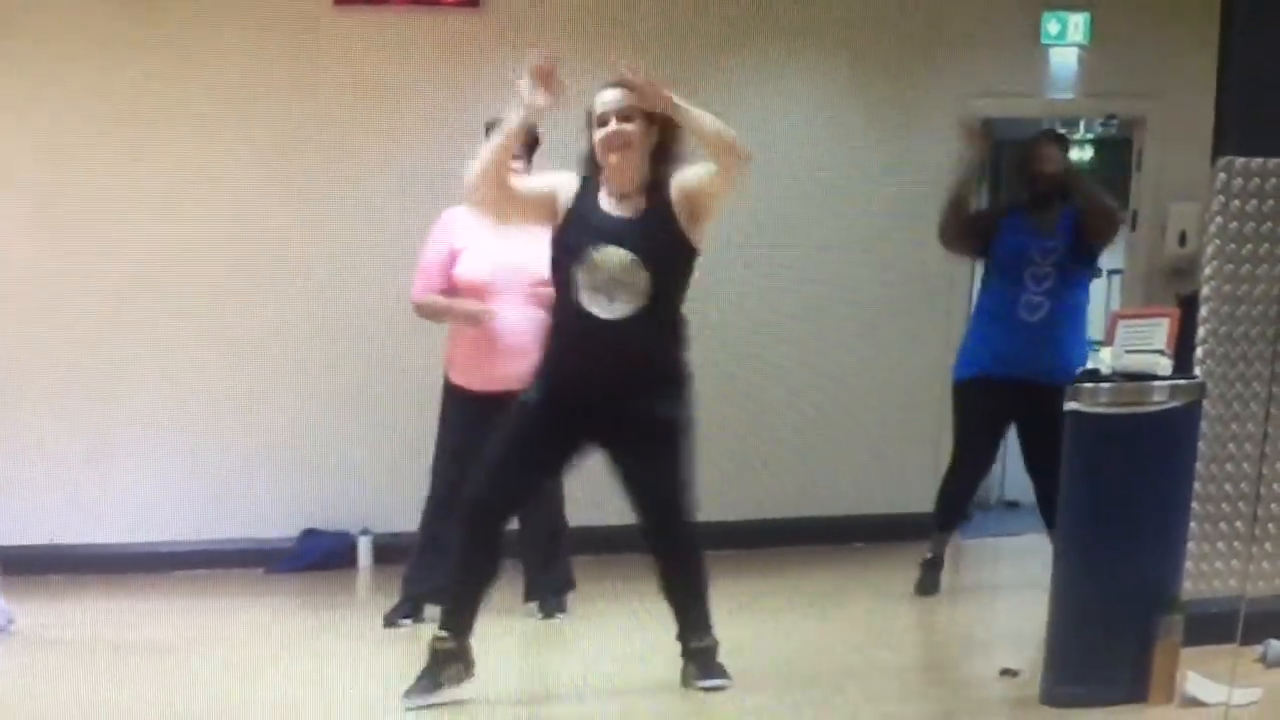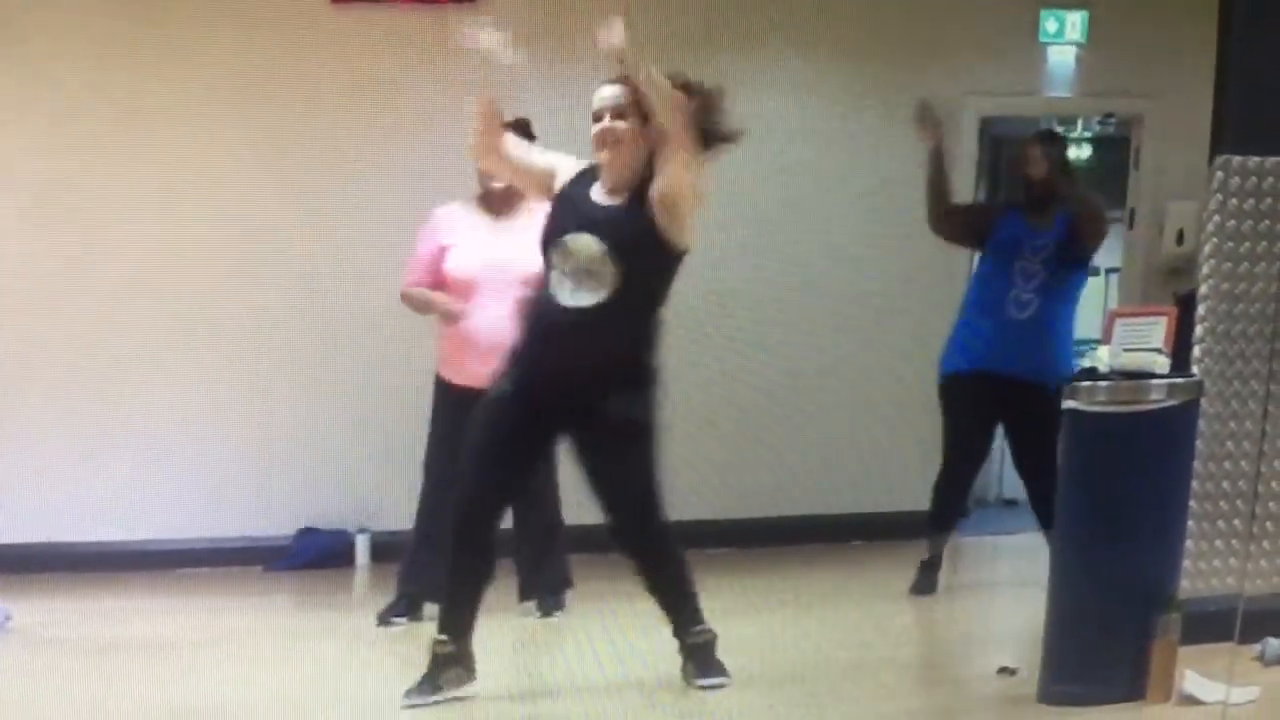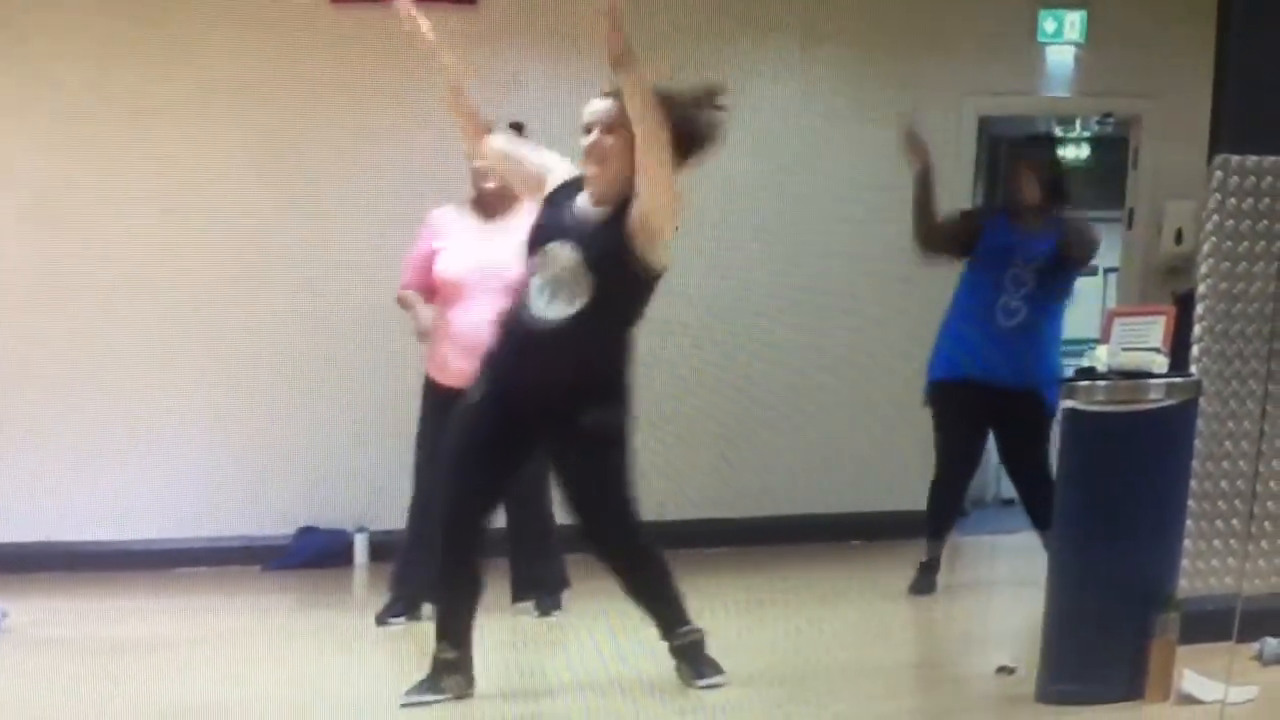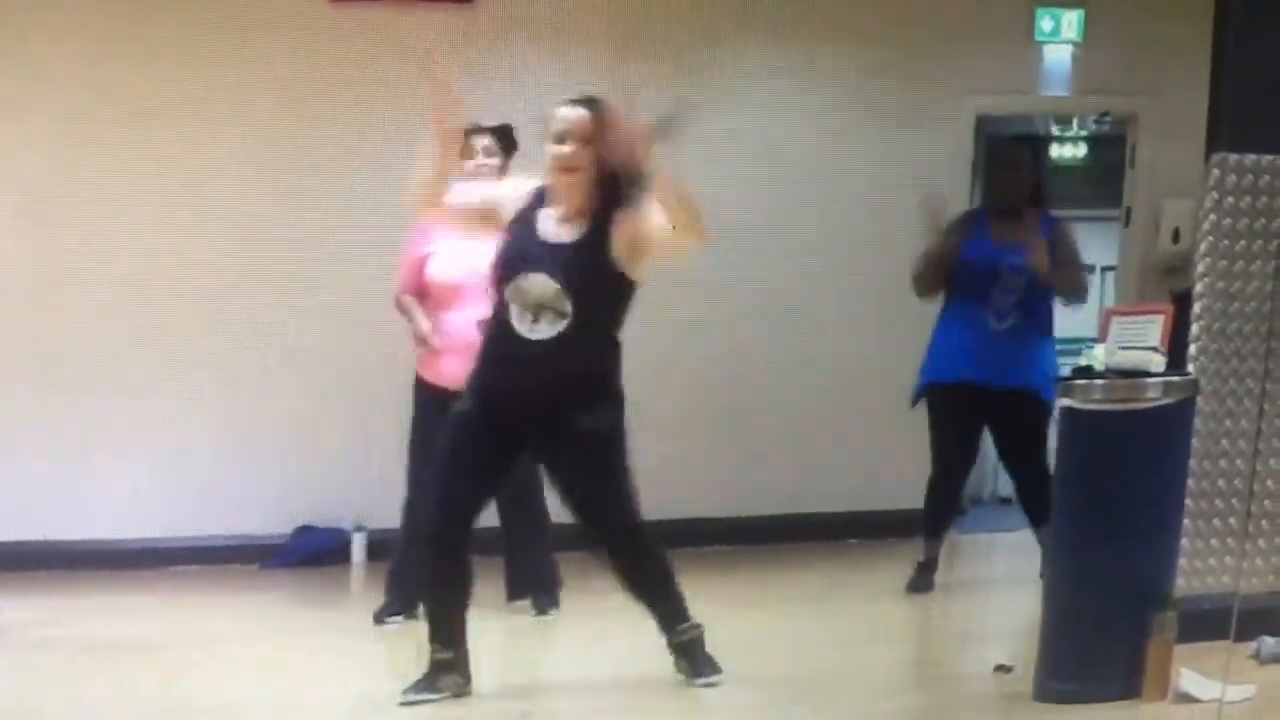
dt=0.1s
person 1, frame 1
left shoulder: (681, 196)
right shoulder: (567, 196)
left elbow: (732, 158)
right elbow: (482, 188)
left wrist: (667, 101)
right wrist: (527, 109)
left hip: (647, 400)
right hip: (558, 394)
left knee: (670, 531)
right knee: (482, 515)
left ankle: (699, 652)
right ankle: (450, 654)
person 1, frame 2
left shoulder: (668, 194)
right shoulder: (569, 179)
left elbow: (681, 127)
right elbow: (491, 149)
left wrist: (637, 63)
left hip: (613, 392)
right hip: (529, 385)
left knee: (639, 528)
right knee: (472, 516)
left ankle: (696, 644)
right ankle: (451, 658)
person 1, frame 3
left shoulder: (649, 211)
right shoulder: (557, 186)
left elbow: (659, 148)
right elbow: (479, 137)
left wrist: (623, 63)
left hip: (584, 405)
right hip: (503, 394)
left knee: (615, 536)
right knee: (458, 524)
left ankle: (686, 643)
right ankle: (452, 663)
person 1, frame 4
left shoulder: (625, 226)
right shoulder: (526, 207)
left elbow: (688, 235)
left wrist: (646, 162)
left hip: (581, 411)
right hip: (491, 406)
left knee: (620, 537)
right knee: (443, 530)
left ankle: (687, 642)
right ankle: (448, 664)
person 2, frame 1
left shoulder: (554, 221)
right shoulder: (455, 223)
right elbow: (422, 298)
left wrist: (561, 296)
right wrist: (462, 308)
left hip: (538, 385)
right hip: (469, 387)
left knee: (542, 492)
right knee: (449, 491)
left ankle: (550, 588)
right ankle: (419, 593)
person 2, frame 2
left shoulder: (548, 217)
right shoulder: (447, 220)
right elbow: (413, 288)
right wrist: (439, 301)
right hip: (460, 383)
left knee: (536, 488)
right knee: (442, 490)
left ankle: (547, 587)
right ankle: (413, 593)
person 2, frame 3
left shoulder: (540, 220)
right shoulder: (441, 222)
right elbow: (407, 288)
right wrist: (420, 312)
right hip: (449, 385)
left knee: (527, 490)
right knee: (433, 491)
left ankle: (544, 587)
right ankle: (409, 594)
person 2, frame 4
right shoulder: (433, 219)
right elbow: (403, 290)
right wrist: (418, 318)
right hip: (440, 387)
left knee: (520, 488)
right knee: (428, 491)
left ankle: (538, 583)
right ankle: (406, 591)
person 3, frame 1
left shoulder: (1082, 223)
right shoulder: (1001, 221)
left elbow: (1111, 218)
right elbow: (950, 234)
left wrist: (1066, 172)
right wrist: (973, 169)
left hip: (1055, 372)
right hip: (988, 366)
left knee: (1051, 472)
right knee: (968, 464)
right ankle: (934, 559)
person 3, frame 2
left shoulder: (1078, 222)
right shoulder: (998, 218)
left elbow: (1097, 222)
right elbow: (942, 220)
left wrist: (1054, 181)
right wrist: (937, 153)
left hip: (1041, 370)
right hip: (975, 363)
left knee: (1041, 467)
right knee: (960, 463)
right ankle: (931, 560)
person 3, frame 3
left shoulder: (1063, 233)
right shoulder: (984, 224)
left elbow: (1086, 249)
right elbow: (929, 240)
left wrist: (1044, 207)
right wrist: (923, 175)
left hip: (1028, 377)
right hip: (962, 370)
left knee: (1031, 472)
right knee: (953, 470)
right ankle: (930, 563)
person 3, frame 4
left shoulder: (1053, 232)
right shoulder: (966, 227)
left elbow: (1078, 290)
right elbow: (923, 286)
left wrist: (1047, 271)
right wrist: (938, 250)
left hip: (1023, 375)
right hip: (957, 371)
left knee: (1030, 471)
right knee: (949, 470)
right ankle: (928, 562)
